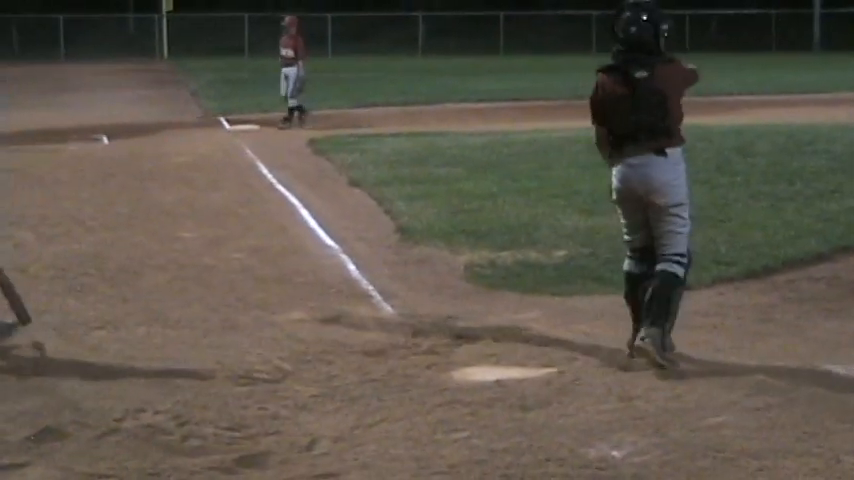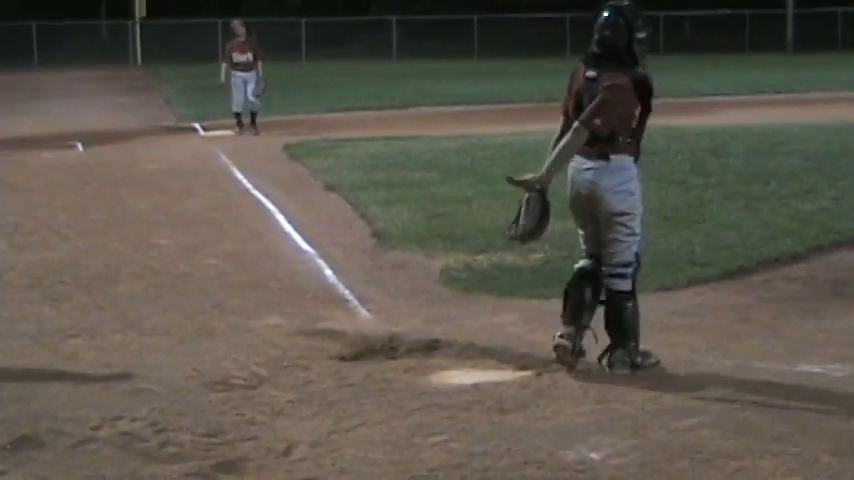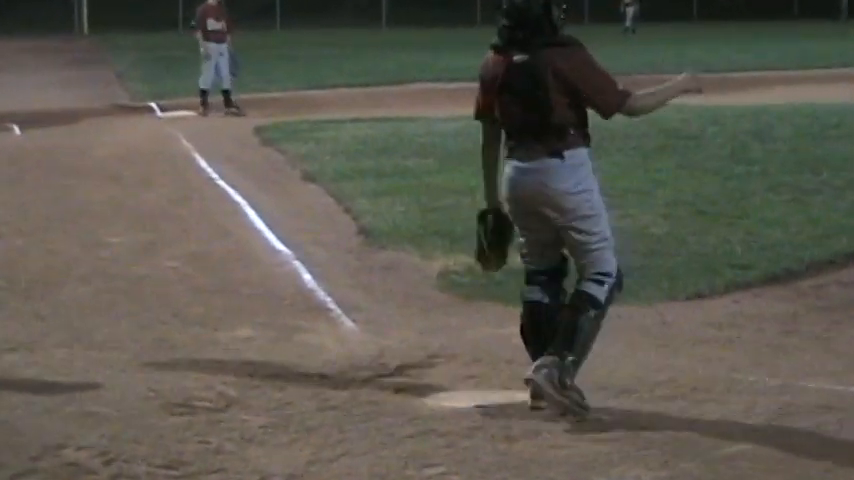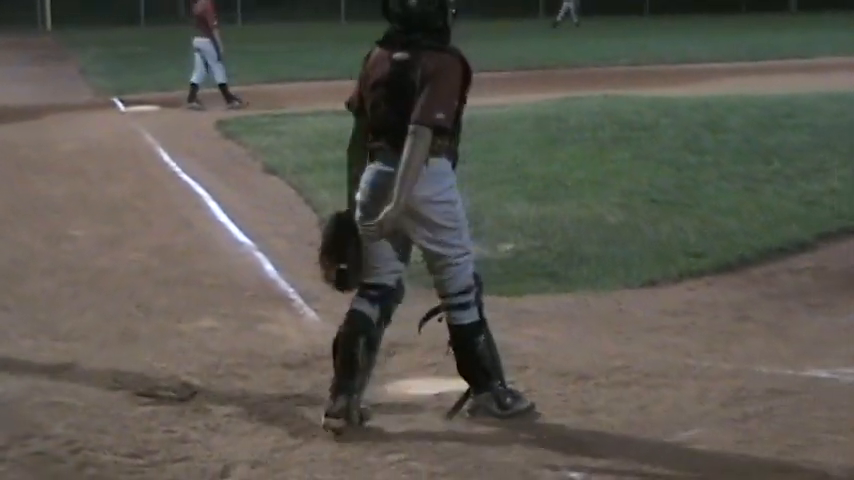
dt=0.7s
person 1, frame 1
left shoulder: (605, 81)
right shoulder: (672, 71)
left elbow: (602, 140)
right elbow: (694, 72)
left hip: (625, 170)
right hip: (665, 167)
left knee: (639, 254)
right knee: (675, 255)
left ankle: (643, 333)
right ankle: (653, 331)
person 1, frame 2
left shoulder: (585, 74)
right shoulder: (622, 84)
left elbow: (569, 131)
right elbow: (577, 132)
left wrist: (546, 177)
right wrist: (544, 176)
left hip: (580, 171)
right hip: (615, 175)
left knee: (593, 256)
right knee: (621, 264)
left ankle: (571, 333)
right ankle: (624, 351)
person 1, frame 3
left shoulder: (494, 64)
right shoulder: (563, 57)
left elbow: (491, 136)
right elbow: (630, 104)
left wrist: (490, 197)
right wrist: (680, 85)
left hip: (517, 173)
right hip: (565, 171)
left knee: (542, 276)
right knee: (601, 273)
left ankle: (544, 374)
right ankle: (556, 367)
person 1, frame 4
left shoulder: (377, 59)
right shoulder: (441, 64)
left elbow: (358, 135)
right elbow: (421, 135)
left wrist: (353, 196)
right wrist: (399, 204)
left hip: (376, 178)
right hip: (425, 182)
left knee: (374, 291)
right knee: (460, 289)
left ankle: (343, 399)
right ankle: (489, 392)
